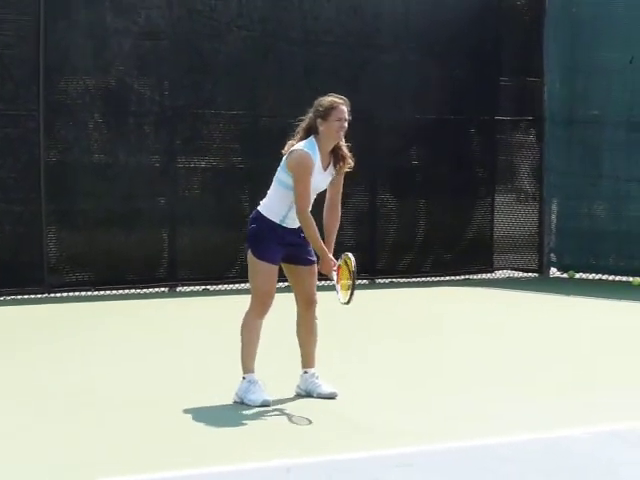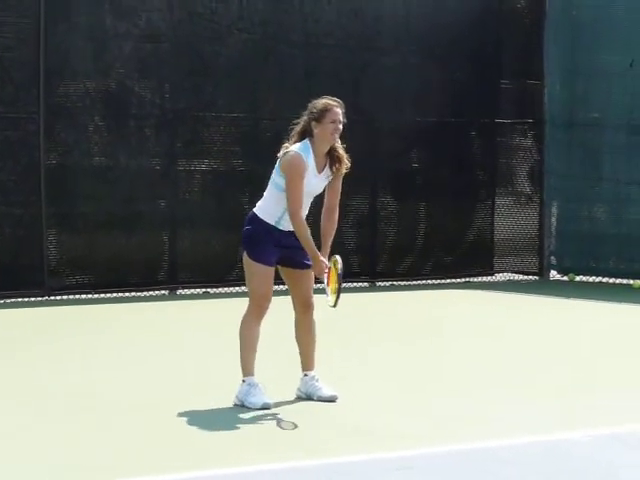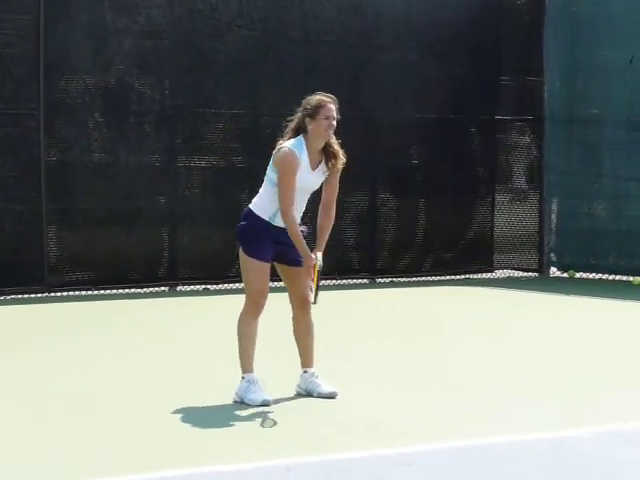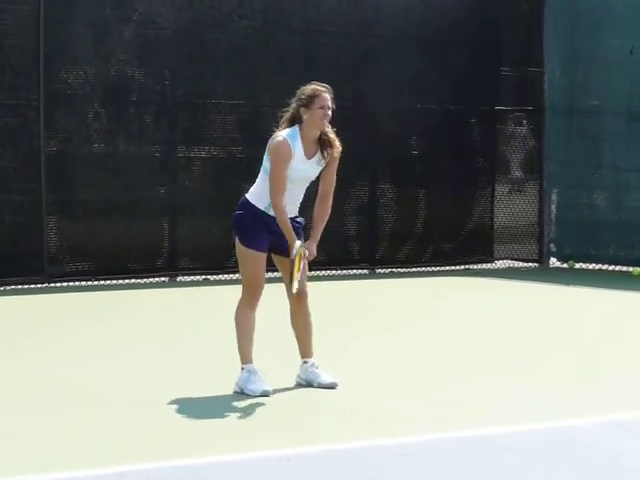
dt=0.1s
person 1, frame 1
left shoulder: (341, 158)
right shoulder: (302, 155)
left elbow: (333, 206)
right elbow: (303, 211)
left wrist: (329, 250)
right wrist: (323, 254)
left hip: (297, 232)
right hip: (267, 228)
left knee: (309, 303)
right knee: (261, 303)
left ankle: (308, 376)
right ankle: (248, 382)
person 1, frame 2
left shoulder: (338, 160)
right shoulder: (296, 158)
left elbow: (331, 209)
right elbow: (295, 214)
left wrist: (324, 253)
right wrist: (315, 257)
left hip: (293, 235)
right hip: (263, 230)
left knee: (306, 307)
right knee: (258, 306)
left ankle: (308, 379)
right ankle: (248, 385)
person 1, frame 3
left shoulder: (334, 157)
right shoulder: (288, 153)
left elbow: (328, 206)
right elbow: (285, 209)
left wrist: (319, 250)
right wrist: (305, 252)
left hip: (290, 230)
right hip: (259, 226)
left knee: (303, 303)
right knee: (255, 303)
left ankle: (308, 375)
right ankle: (248, 381)
person 1, frame 4
left shoulder: (331, 147)
right shoulder: (282, 143)
left elbow: (325, 197)
right elbow: (275, 199)
left wrist: (313, 240)
right wrist: (293, 242)
left hip: (289, 219)
right hip: (255, 217)
left knee: (300, 294)
right knee: (252, 293)
left ankle: (308, 366)
right ankle: (247, 372)
